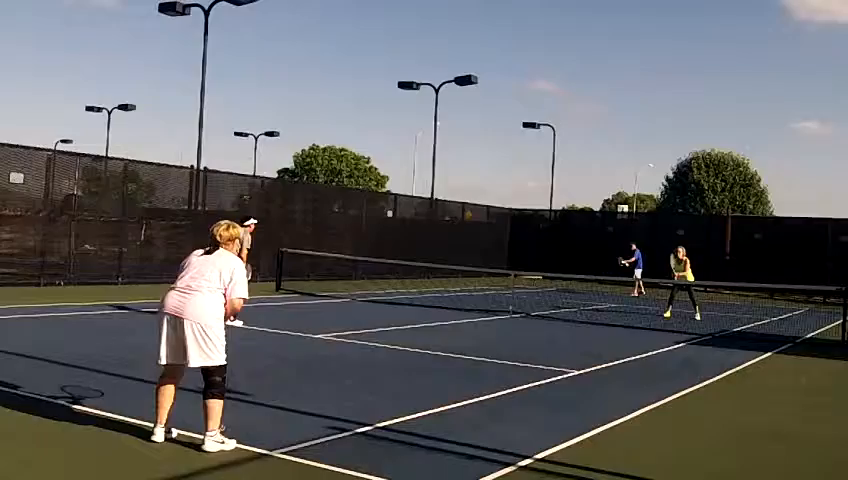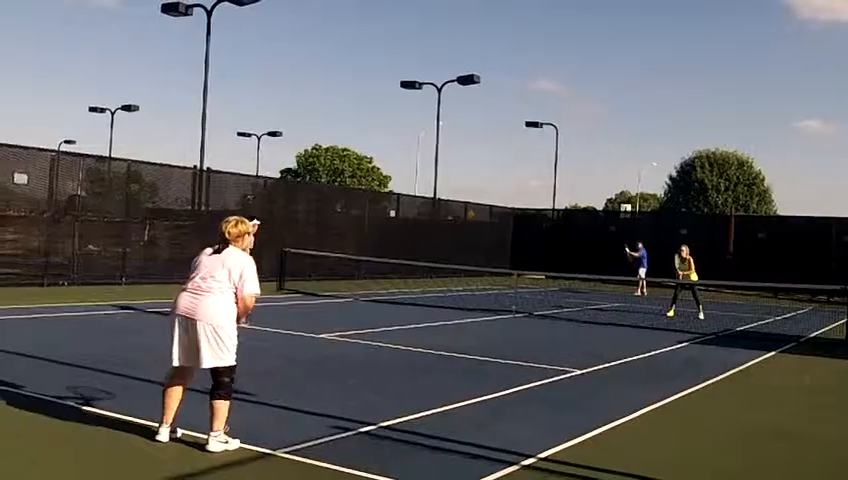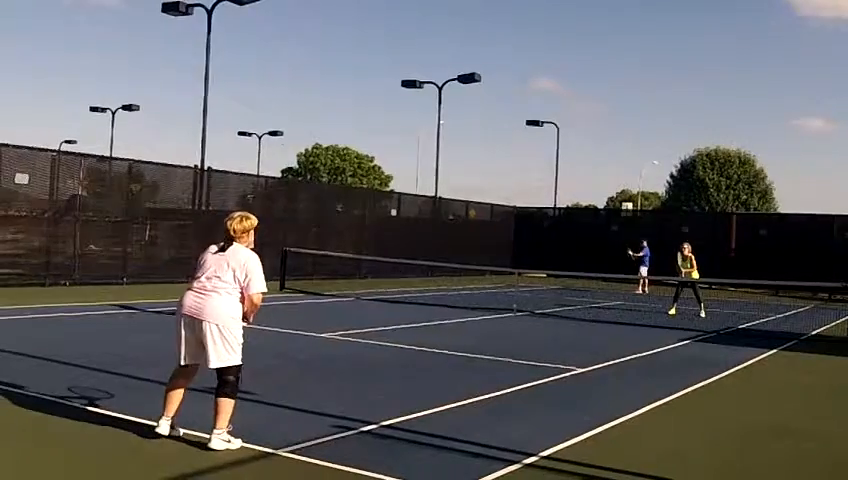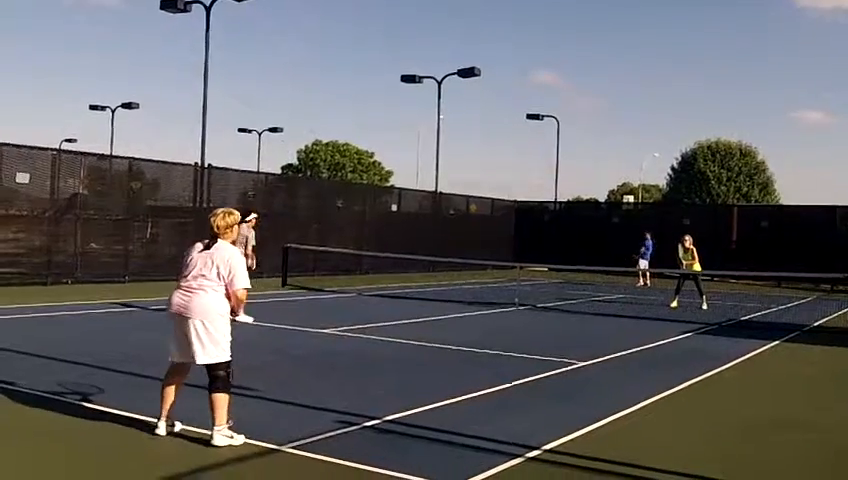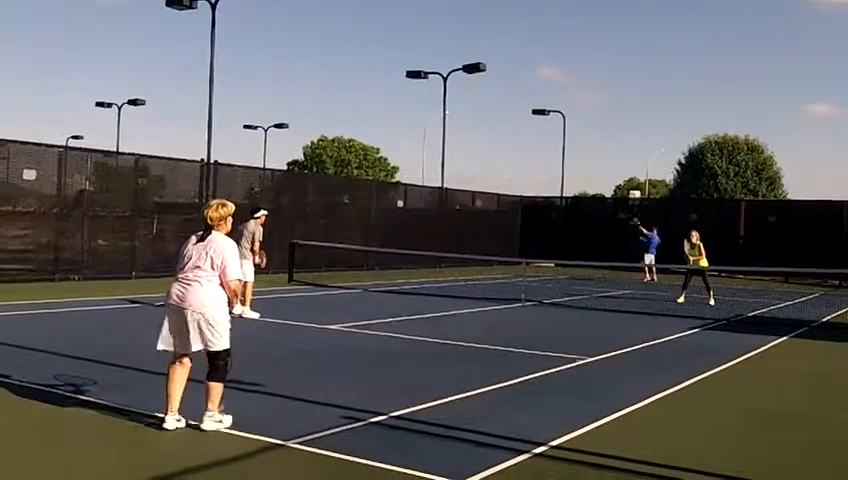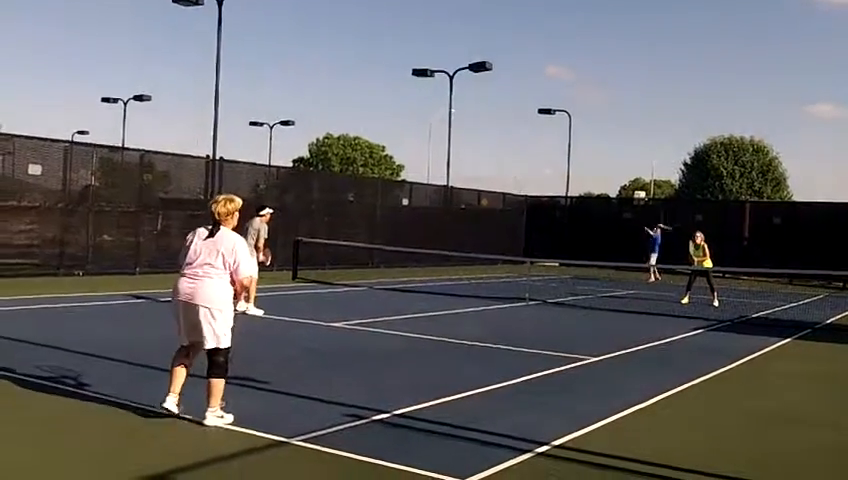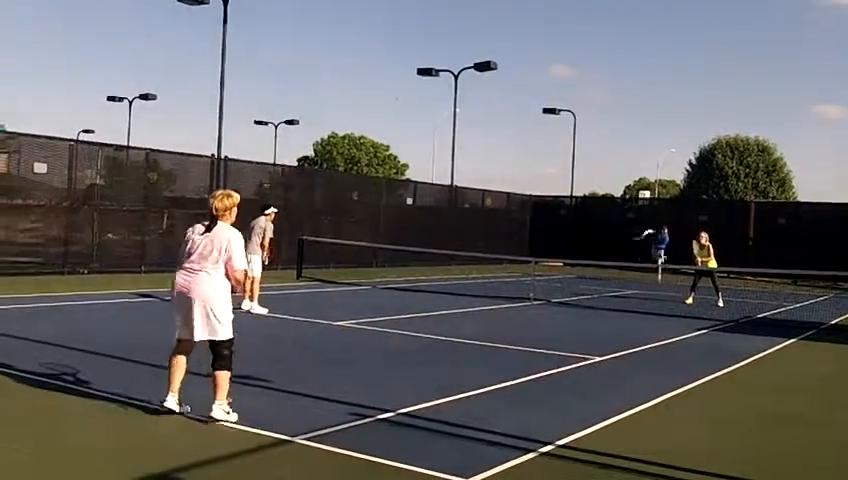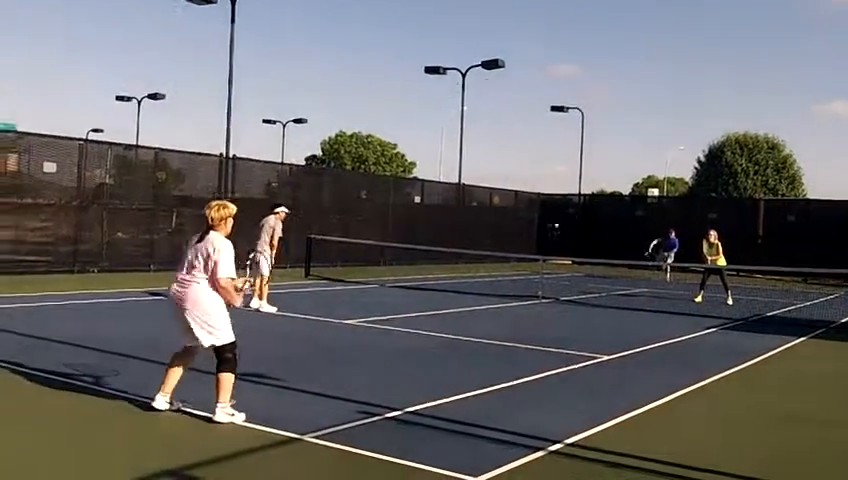
dt=0.3s
person 1, frame 1
left shoulder: (194, 255)
right shoulder: (235, 263)
right elbow: (235, 303)
right wrist: (223, 315)
left hip: (172, 307)
right hip: (202, 315)
left knee: (171, 371)
right knee: (215, 376)
left ankle: (159, 428)
right ankle: (213, 436)
person 1, frame 2
left shoulder: (205, 254)
right shoulder: (244, 260)
right elbow: (247, 301)
right wrist: (238, 316)
left hip: (184, 308)
right hip: (214, 316)
left knee: (180, 371)
right knee: (223, 376)
left ankle: (165, 428)
right ankle: (216, 436)
person 1, frame 3
left shoulder: (210, 251)
right shoulder: (249, 258)
right elbow: (254, 298)
right wrist: (247, 315)
left hip: (190, 307)
right hip: (220, 316)
left knee: (186, 368)
right knee: (229, 375)
left ankle: (165, 421)
right ankle: (219, 435)
person 1, frame 4
left shoulder: (196, 248)
right shoulder: (233, 254)
right elbow: (239, 294)
right wrist: (235, 308)
left hip: (179, 305)
right hip: (208, 313)
left knee: (179, 365)
right knee: (220, 371)
left ankle: (164, 421)
right ankle: (220, 431)
person 1, frame 5
left shoulder: (192, 240)
right shoulder: (226, 245)
right elbow: (232, 285)
right wrist: (232, 300)
left hip: (178, 298)
right hip: (206, 304)
left knee: (181, 357)
right knee: (219, 360)
left ankle: (171, 415)
right ankle: (211, 416)
person 1, frame 6
left shoulder: (195, 234)
right shoulder: (235, 241)
left elbow: (183, 264)
right elbow: (244, 281)
right wrist: (235, 291)
left hip: (185, 292)
right hip: (212, 299)
left knee: (189, 346)
right knee: (218, 355)
left ankle: (172, 397)
right ankle: (213, 412)
person 1, frame 7
left shoulder: (194, 230)
right shoulder: (232, 235)
left elbow: (183, 260)
right elbow: (237, 275)
right wrist: (236, 287)
left hip: (184, 288)
right hip: (210, 294)
left knee: (183, 344)
right knee: (223, 349)
left ankle: (171, 396)
right ankle: (220, 405)
person 1, frame 8
left shoulder: (197, 240)
right shoulder: (222, 245)
right elbow: (223, 282)
left wrist: (234, 284)
right wrist: (234, 299)
left hip: (182, 297)
right hip: (204, 302)
left knee: (189, 349)
right knee: (227, 353)
left ankle: (163, 397)
right ankle: (223, 408)
